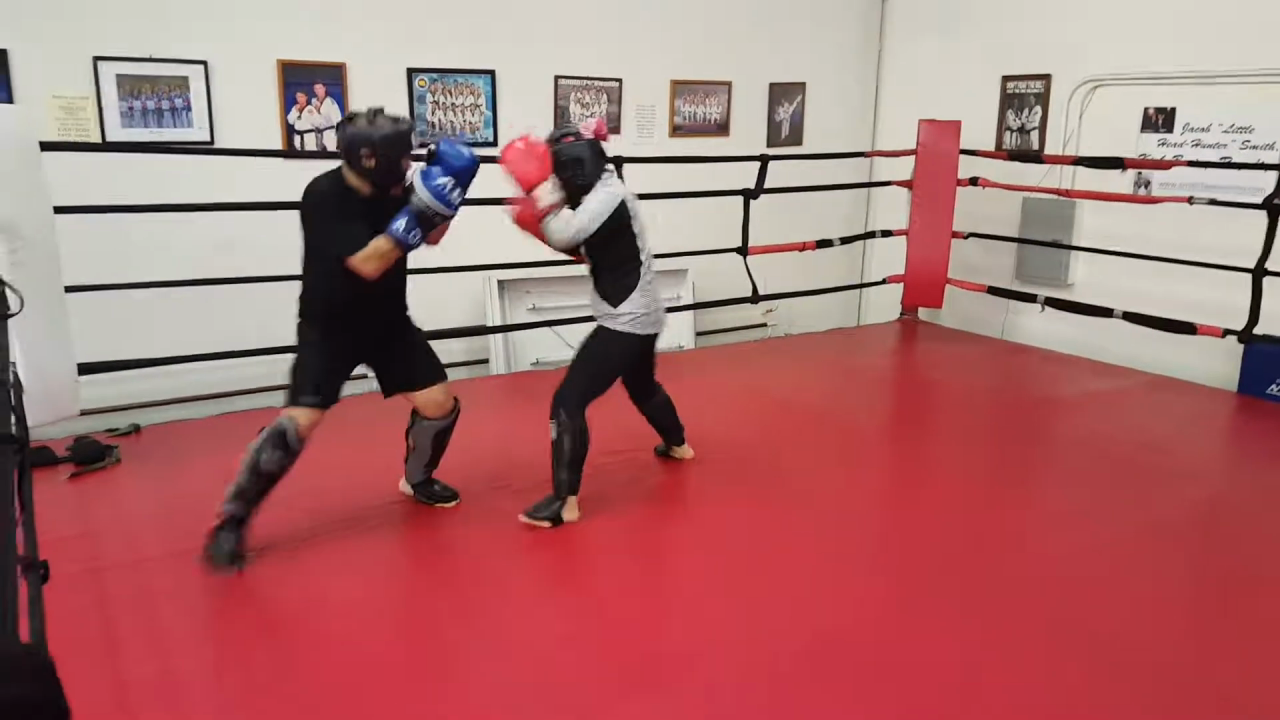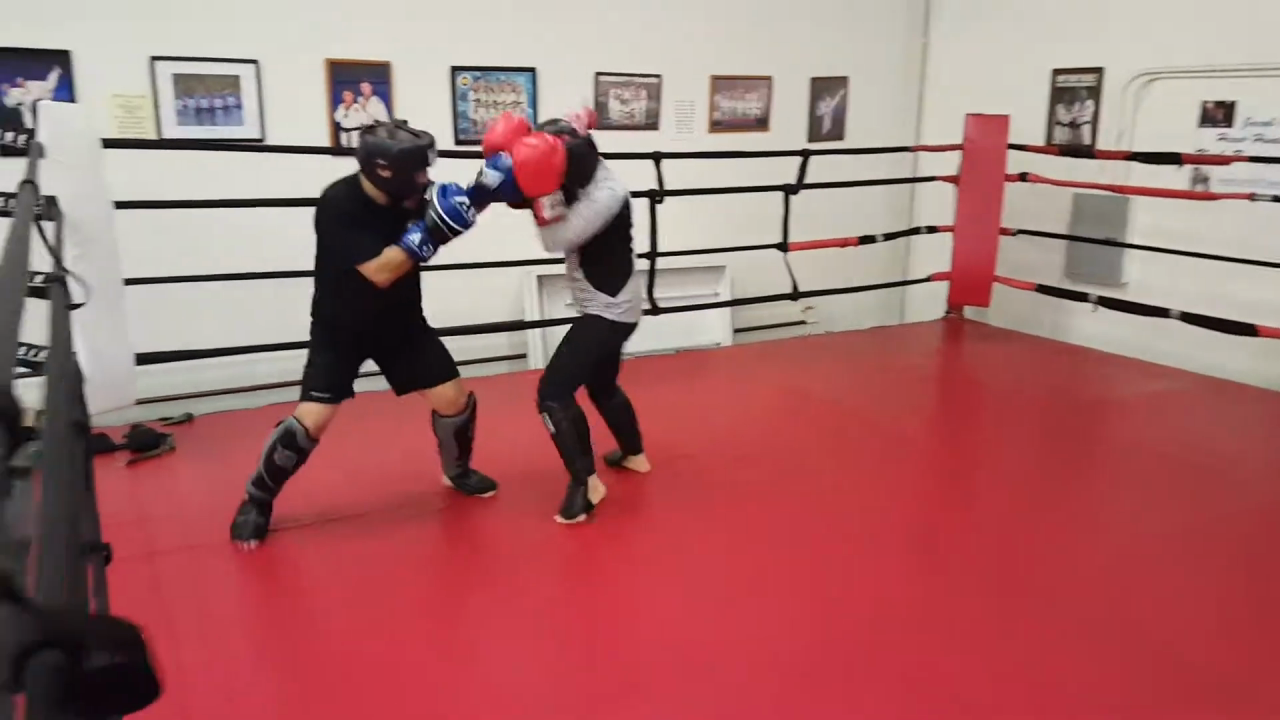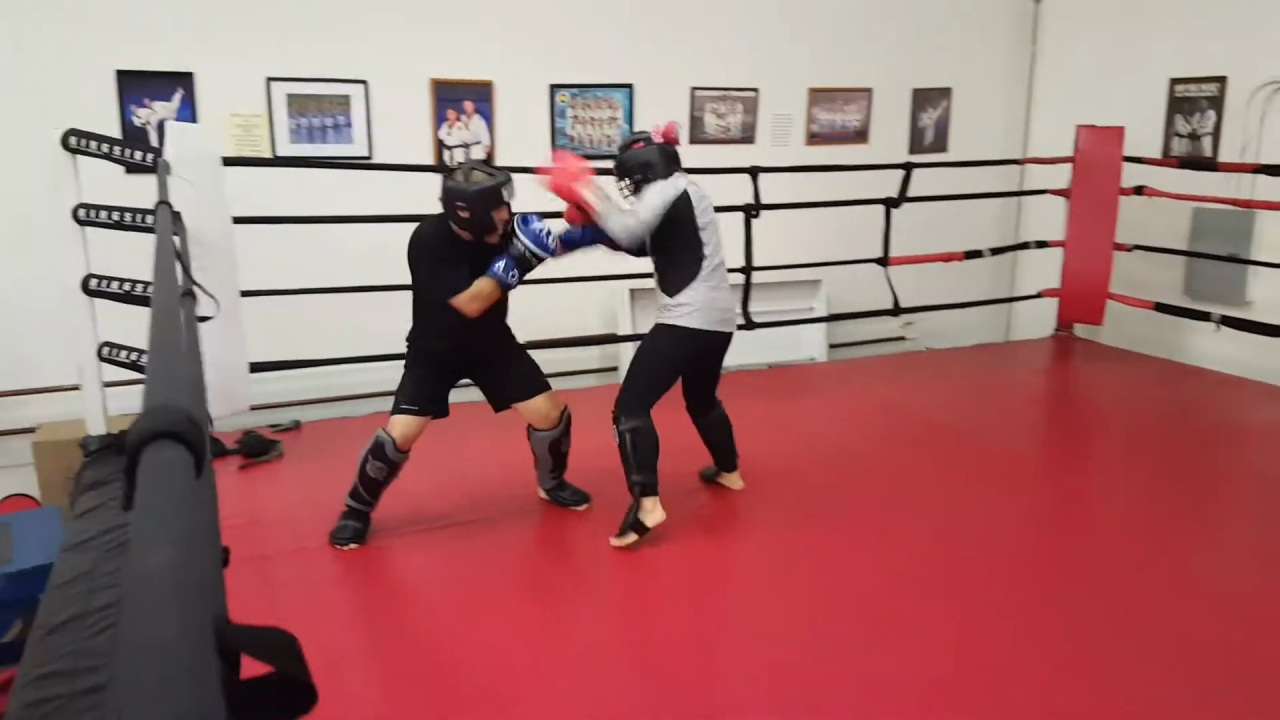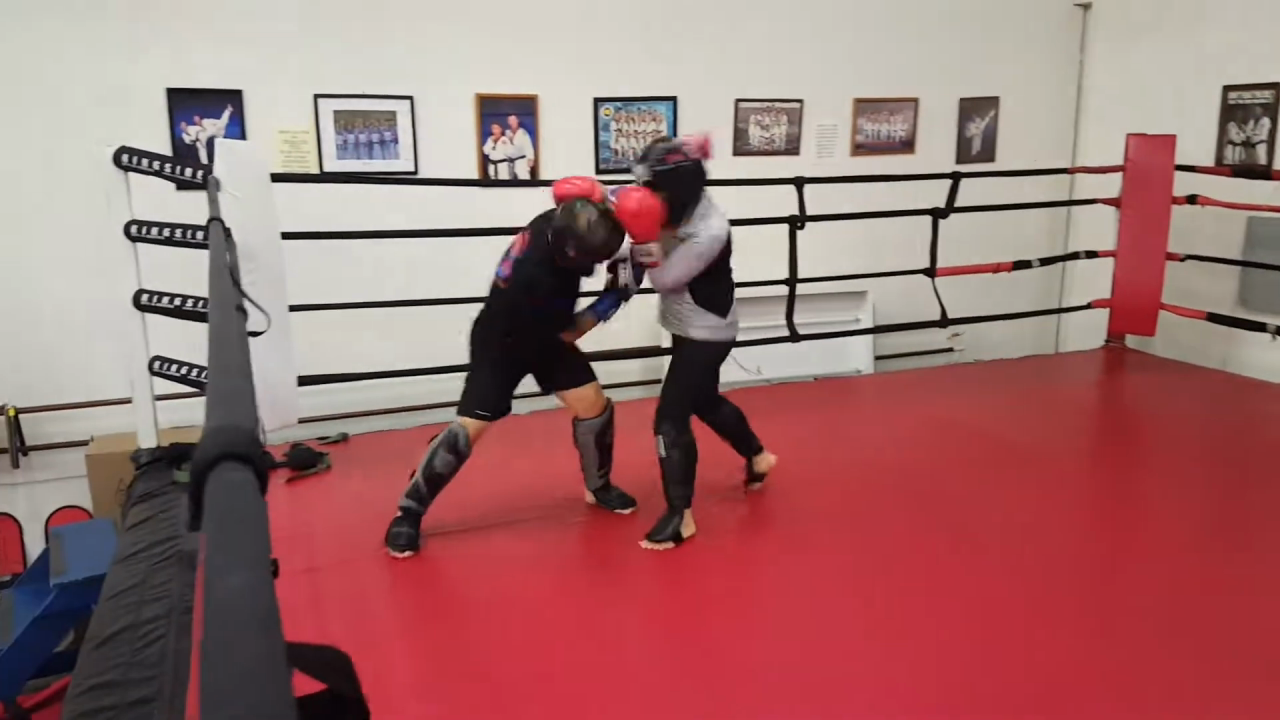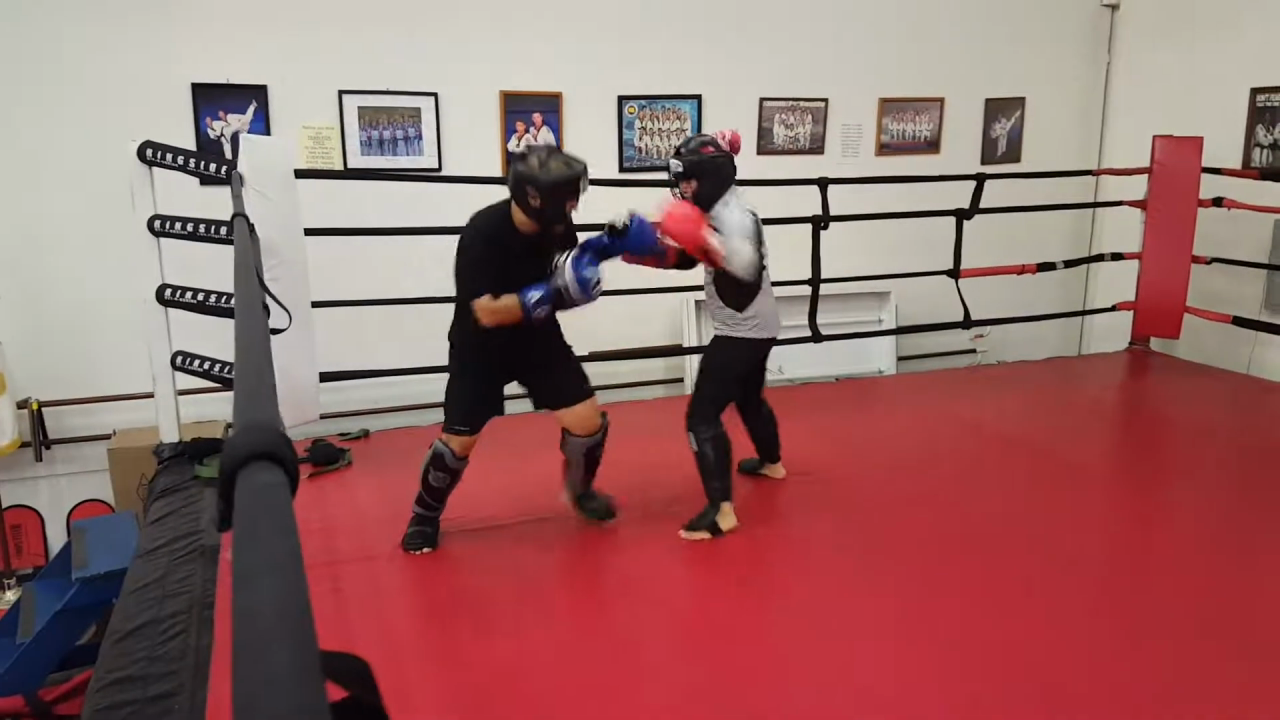
dt=0.5s
person 1, frame 1
left shoulder: (605, 196)
right shoulder: (609, 194)
left elbow: (567, 232)
right elbow: (577, 243)
left wrist: (538, 184)
right wrist: (539, 225)
left hip: (625, 323)
right hip: (642, 317)
left knee: (568, 403)
right knee: (641, 385)
left ankle: (566, 500)
right ankle: (678, 444)
person 1, frame 2
left shoulder: (607, 193)
right shoulder: (581, 180)
left elbow: (560, 240)
right elbow: (530, 181)
left wrist: (544, 190)
right wrist: (513, 152)
left hip: (608, 311)
right hip: (609, 307)
left knee: (554, 391)
right knee: (601, 383)
left ankle: (585, 483)
right ankle: (633, 452)
person 1, frame 3
left shoulder: (669, 190)
right shoulder: (687, 194)
left elbow: (626, 228)
right elbow: (644, 241)
left wrist: (582, 192)
right wrist: (594, 226)
left hip: (686, 320)
right hip: (719, 319)
left knee: (630, 407)
right knee: (702, 398)
left ankle: (646, 504)
right ankle: (728, 470)
person 1, frame 4
left shoulder: (711, 229)
right shoulder: (676, 205)
left elbow: (666, 278)
left wrist: (645, 237)
left hip: (705, 332)
right hip: (690, 328)
left knee: (671, 418)
right knee: (705, 400)
left ankle: (680, 516)
right ankle: (757, 457)
person 1, frame 5
left shoulder: (735, 214)
right shoulder: (713, 208)
left elbow: (742, 268)
right elbow: (686, 256)
left wrist: (701, 235)
left hip: (744, 331)
right hip: (754, 329)
left knee: (703, 413)
right knee: (748, 396)
left ankle: (721, 510)
right ankle: (770, 461)
person 2, frame 1
left shoulder: (390, 187)
right shoulder: (323, 197)
left elbow: (432, 235)
right elbow: (368, 263)
left wrist: (450, 186)
right wrist: (416, 215)
left hip: (385, 321)
right hip: (329, 326)
left knee: (440, 403)
right knee: (297, 423)
left ankle: (418, 479)
right ankle: (231, 520)
person 2, frame 2
left shoulder: (403, 192)
right shoulder: (339, 204)
left elbow: (450, 204)
right elbow: (380, 272)
left wrist: (485, 189)
right wrist: (430, 232)
left hip: (400, 320)
right hip: (341, 326)
left knee: (455, 400)
right knee: (311, 420)
left ankle: (457, 471)
right ankle: (257, 499)
person 2, frame 3
left shoulder: (493, 229)
right shoulder: (429, 241)
left elbow: (536, 241)
right elbow: (470, 303)
left wrist: (582, 235)
right wrist: (515, 261)
left hip: (491, 342)
right hip: (434, 350)
left knee: (549, 414)
right knee: (399, 434)
left ankle: (552, 484)
right ankle: (357, 508)
person 2, frame 4
left shoulder: (557, 224)
right shoulder: (535, 278)
right elbow: (569, 331)
left wrist: (616, 207)
right wrist: (616, 296)
left hip: (549, 334)
right hip: (501, 344)
left knee: (593, 405)
right knee: (469, 428)
left ankle: (599, 486)
right ankle: (409, 512)
person 2, frame 5
left shoulder: (553, 224)
right shoulder: (484, 233)
left elbow: (572, 256)
right elbow: (487, 312)
left wrist: (614, 240)
right wrist: (553, 292)
left hip: (538, 336)
right hip: (480, 345)
left knee: (587, 420)
right knee: (458, 440)
left ankle: (579, 491)
right ankle: (426, 514)
